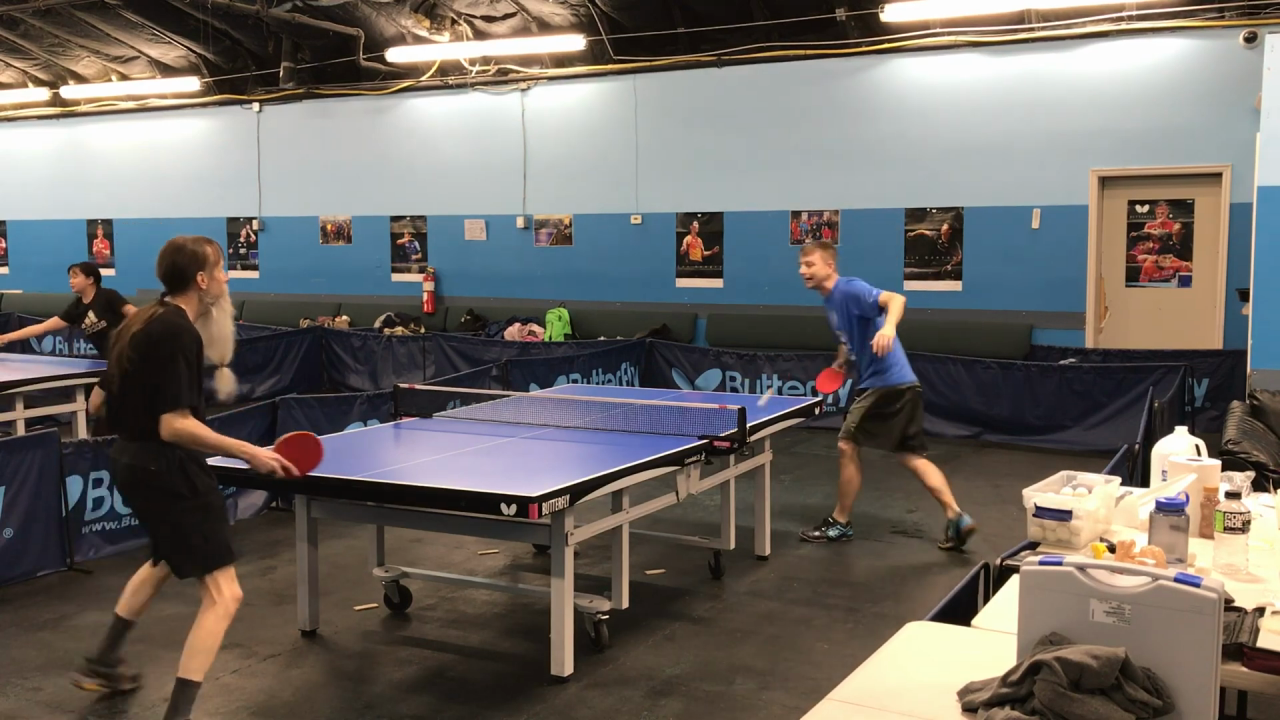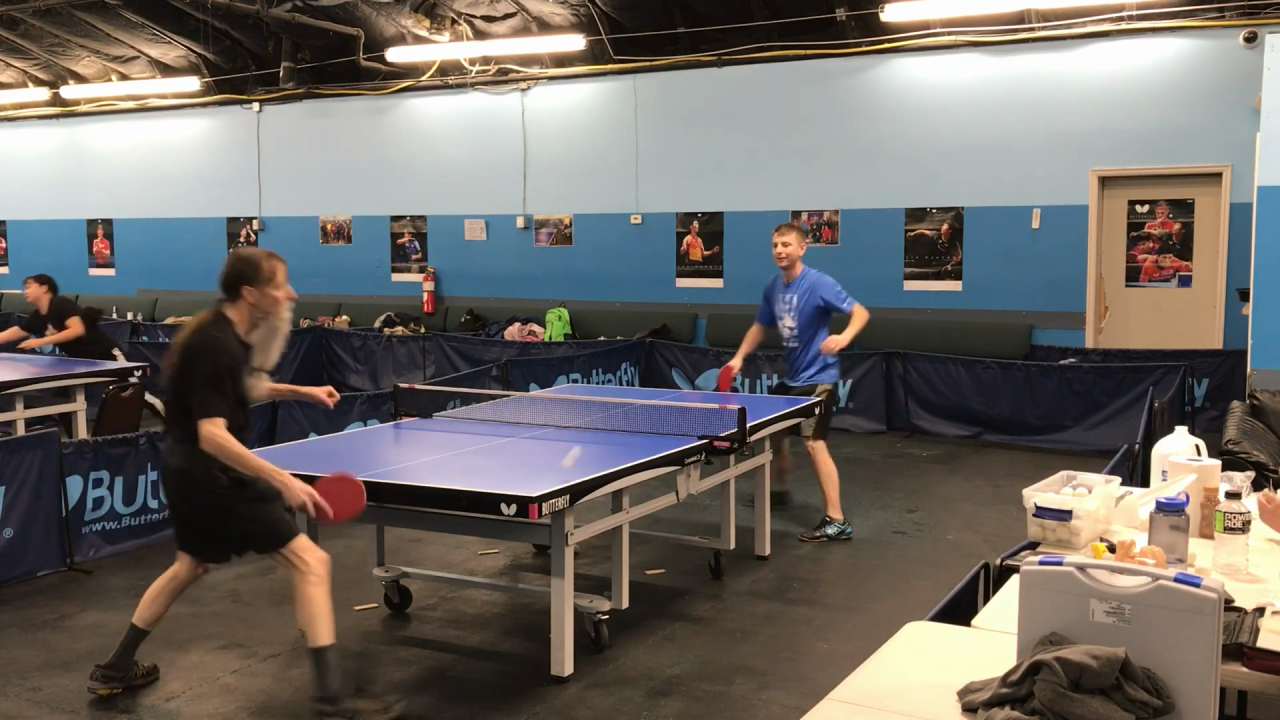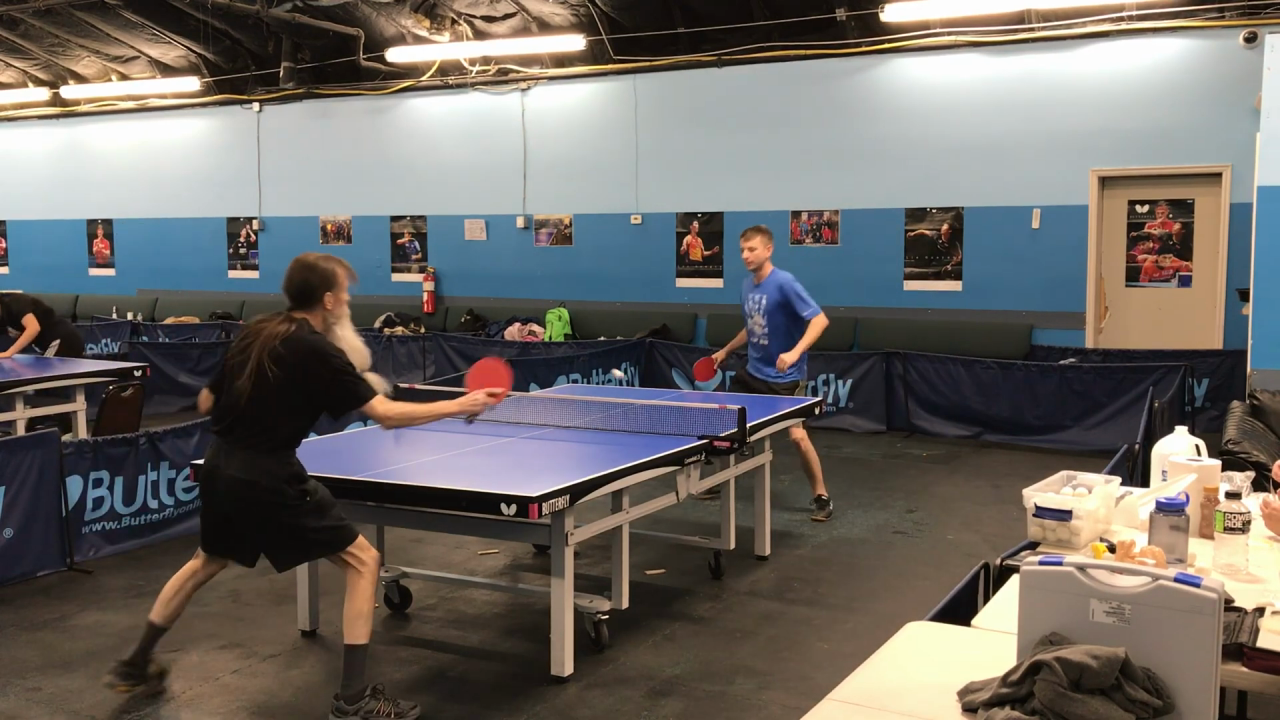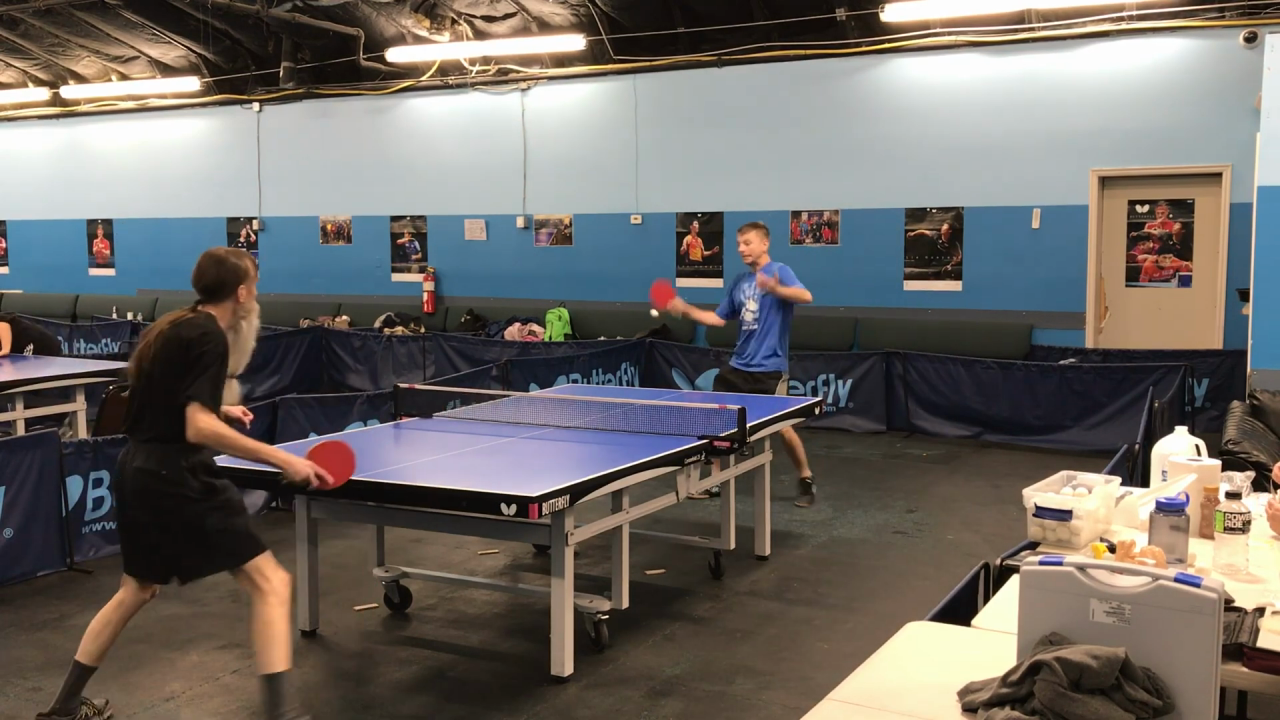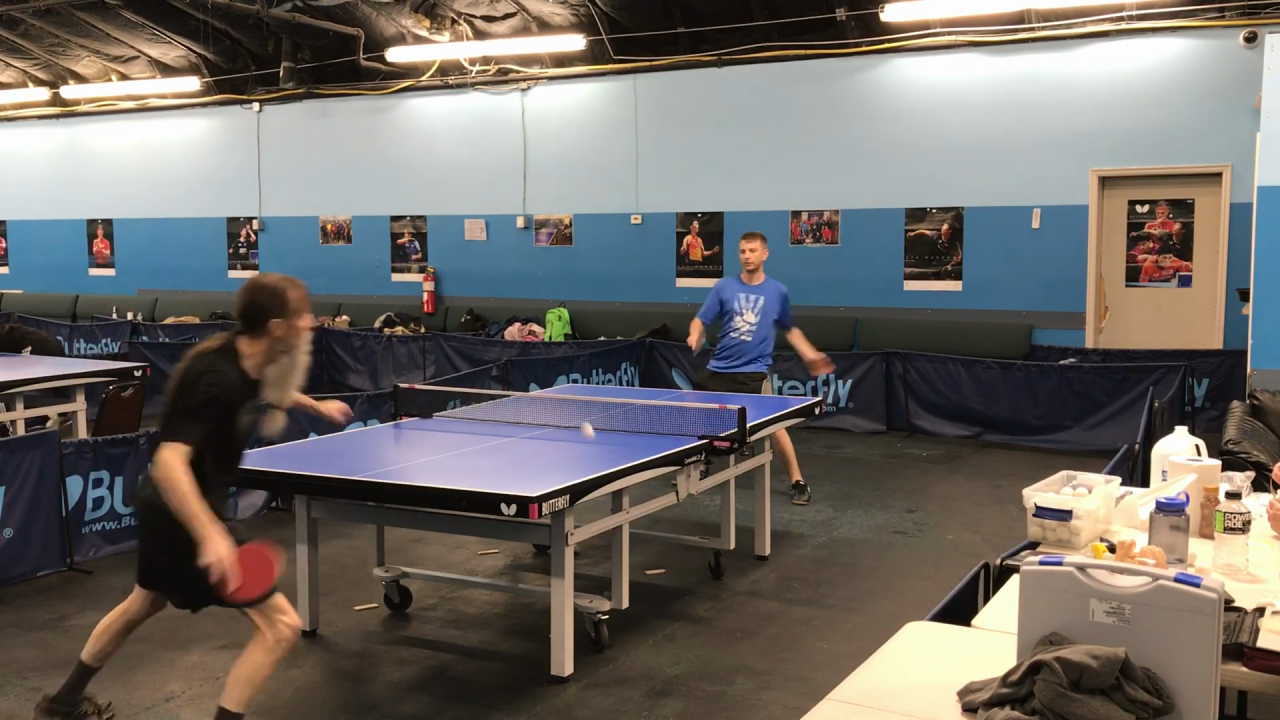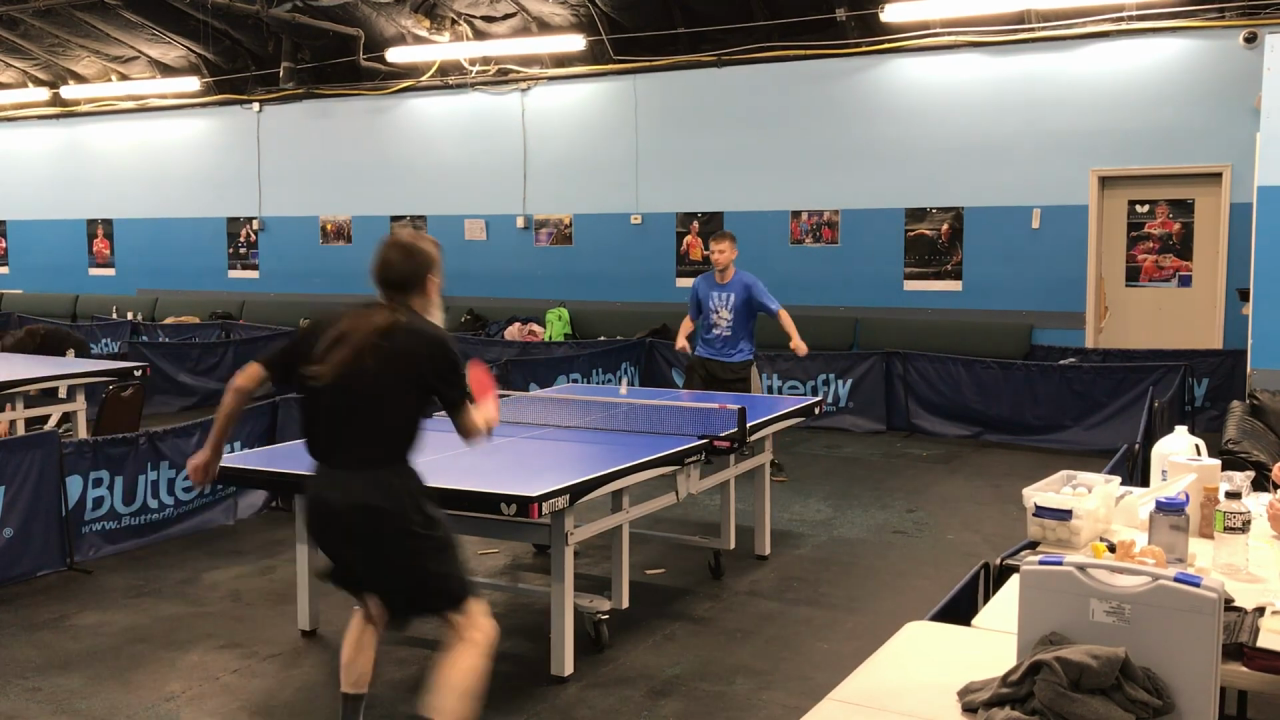
dt=0.4s
person 1, frame 1
left shoulder: (143, 322)
right shoulder: (179, 333)
left elbow: (115, 402)
right elbow: (175, 427)
right wrist: (250, 453)
left hip: (132, 461)
right hip: (164, 469)
left knee: (168, 558)
right knee: (222, 595)
left ankle: (103, 662)
person 1, frame 2
left shoulder: (223, 331)
right shoulder: (217, 345)
right elbow: (213, 436)
left wrist: (302, 391)
right wrist: (282, 480)
left hip: (187, 468)
right hip: (210, 472)
left knee: (190, 563)
right knee: (311, 564)
left ankle: (116, 668)
person 1, frame 3
left shoulder: (255, 332)
right shoulder: (315, 352)
left elbow: (206, 403)
right elbow: (383, 413)
right wrist: (462, 405)
left hip: (220, 467)
right hip: (267, 477)
left knee: (208, 561)
right knee: (363, 561)
left ankle: (136, 664)
person 1, frame 4
left shoulder: (170, 328)
right shoulder: (208, 338)
right elbow: (198, 430)
left wrist: (221, 410)
right wrist: (281, 459)
left hip: (137, 472)
right hip: (177, 478)
left knee: (137, 590)
right knee: (270, 581)
person 1, frame 5
left shoulder: (241, 363)
right shoulder: (219, 378)
left elbow: (267, 398)
right elbow: (170, 464)
left wrist: (316, 406)
right wrist: (211, 536)
left hip: (163, 506)
right hip: (181, 508)
left knee: (146, 600)
right knee: (279, 624)
person 1, frame 6
left shoulder: (333, 330)
right shoulder: (432, 343)
left elbow: (242, 383)
right elbow: (470, 428)
left wrist: (210, 452)
right wrist: (488, 415)
left hip: (330, 495)
right hip: (390, 500)
left knee: (375, 607)
right knee: (474, 629)
person 2, frame 1
left shoulder: (851, 289)
right shoulder: (831, 301)
left elbow: (896, 299)
left wrist: (888, 328)
right wrist: (841, 360)
left hip: (885, 382)
right hip: (901, 383)
left knee: (847, 446)
right knee: (913, 456)
left ankle: (840, 522)
right ankle: (956, 517)
person 2, frame 2
left shoulder: (818, 283)
right shoulder: (773, 286)
left elbow: (861, 313)
right elbow: (760, 325)
left wrist: (844, 337)
right wrist: (739, 357)
left hip: (817, 377)
right hip: (791, 377)
left knee: (813, 443)
left ankle: (836, 520)
right ankle: (782, 489)
person 2, frame 3
left shoulder: (784, 283)
right shoulder: (747, 286)
left elbow: (820, 320)
left wrist: (795, 353)
right wrist: (725, 350)
left hip: (786, 377)
right hip: (754, 372)
left knee: (797, 436)
left ankle: (821, 495)
person 2, frame 4
left shoulder: (779, 271)
right shoulder: (740, 281)
left elbow: (805, 297)
right elbow: (719, 319)
left wrist: (775, 289)
right wrist: (685, 309)
left hip: (769, 368)
right hip: (738, 366)
left knee: (783, 427)
left ankle: (805, 478)
person 2, frame 5
left shoulder: (777, 291)
right shoulder: (723, 286)
left elbow: (790, 329)
right elbow: (699, 321)
left wrist: (810, 355)
right wrist: (694, 335)
left hip: (753, 371)
right hip: (718, 368)
left ankle: (797, 482)
person 2, frame 6
left shoulder: (748, 283)
right shoulder: (701, 283)
left elbow: (779, 311)
right elbow: (691, 318)
left wrist: (796, 338)
right wrist: (681, 337)
left hip: (739, 360)
right hip: (705, 358)
left ankle: (770, 460)
